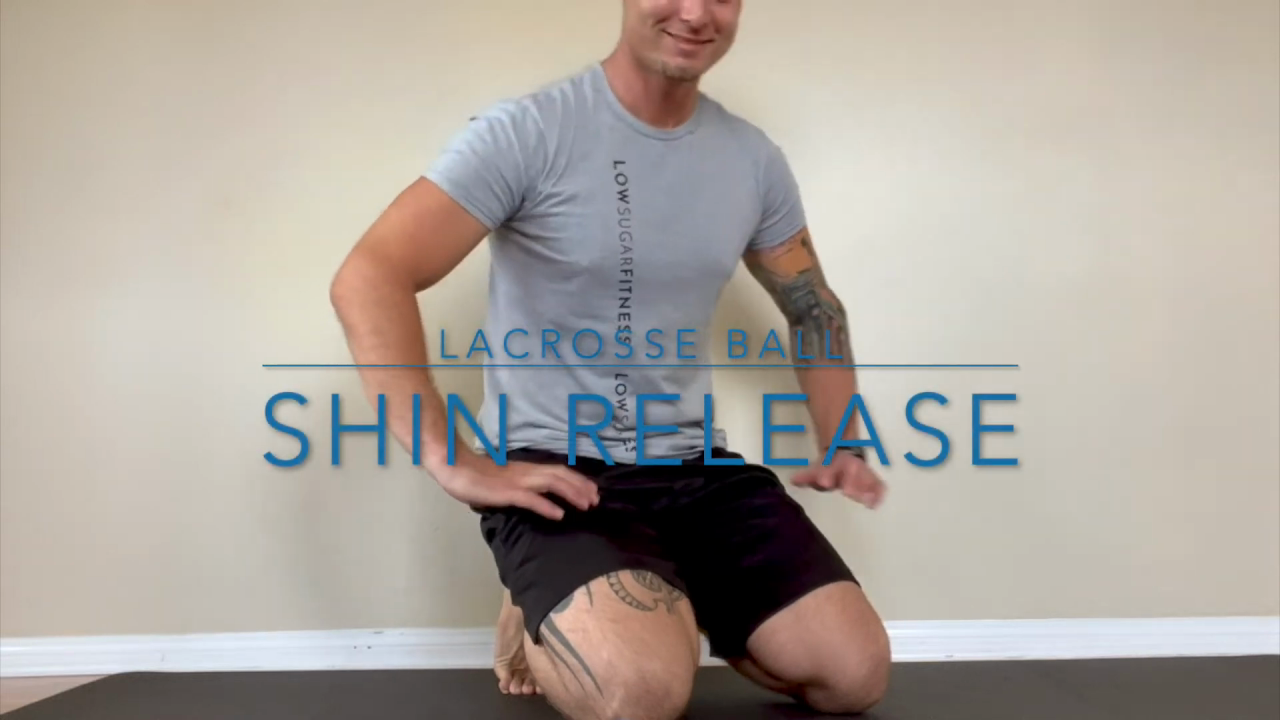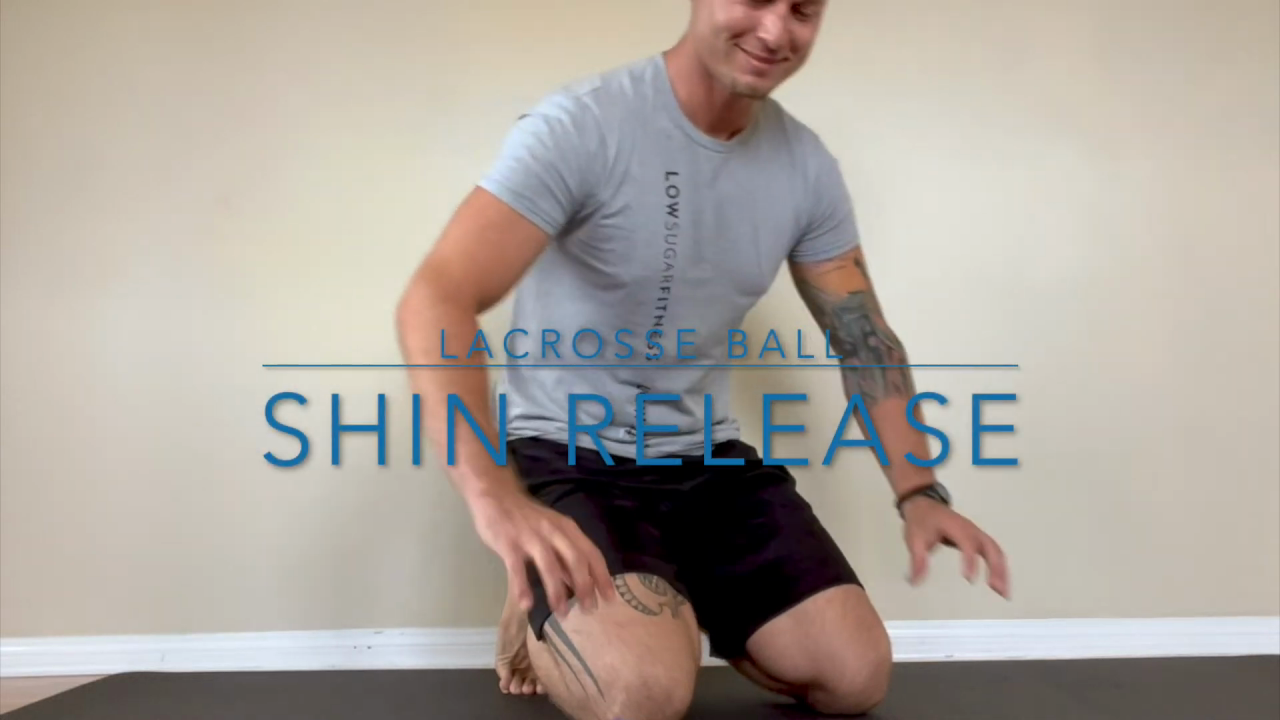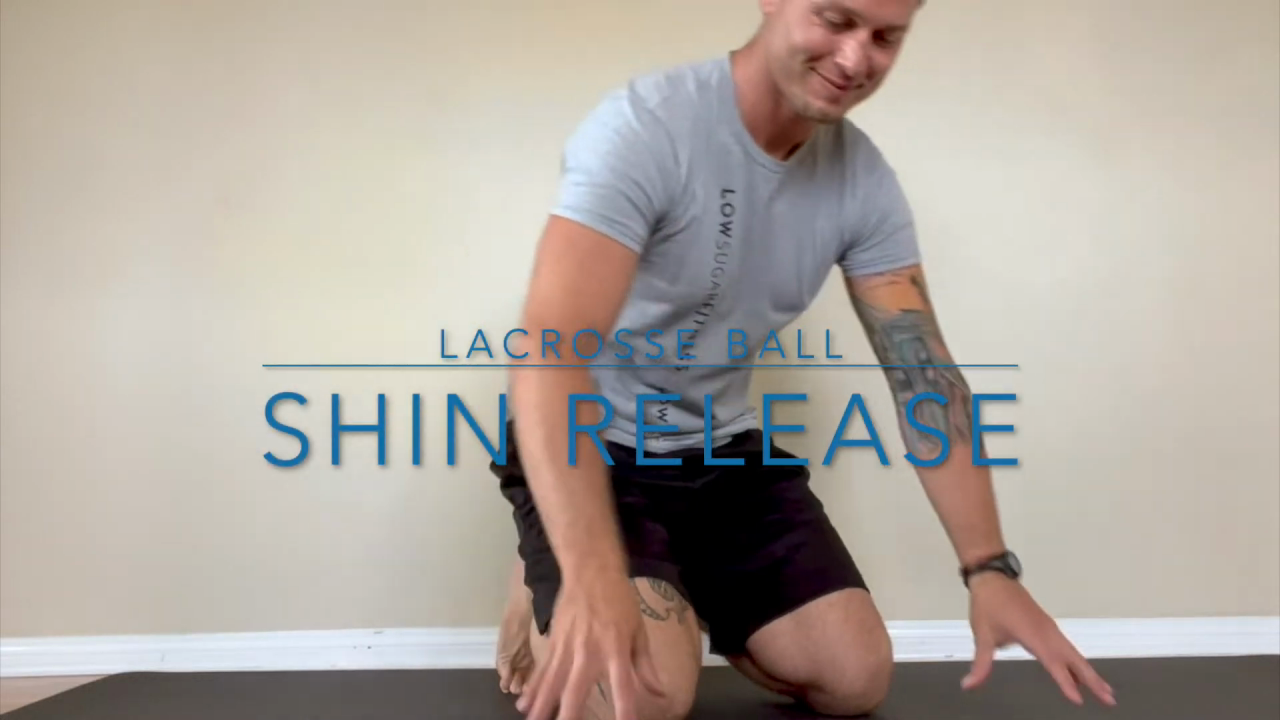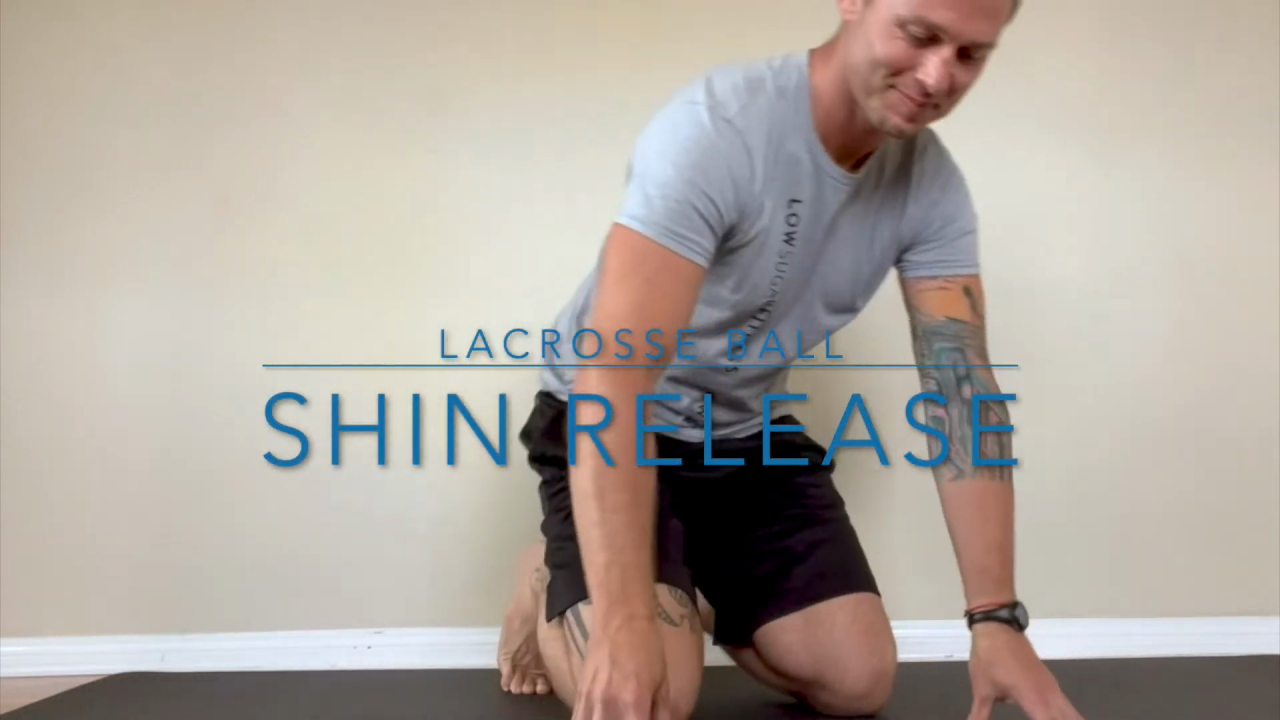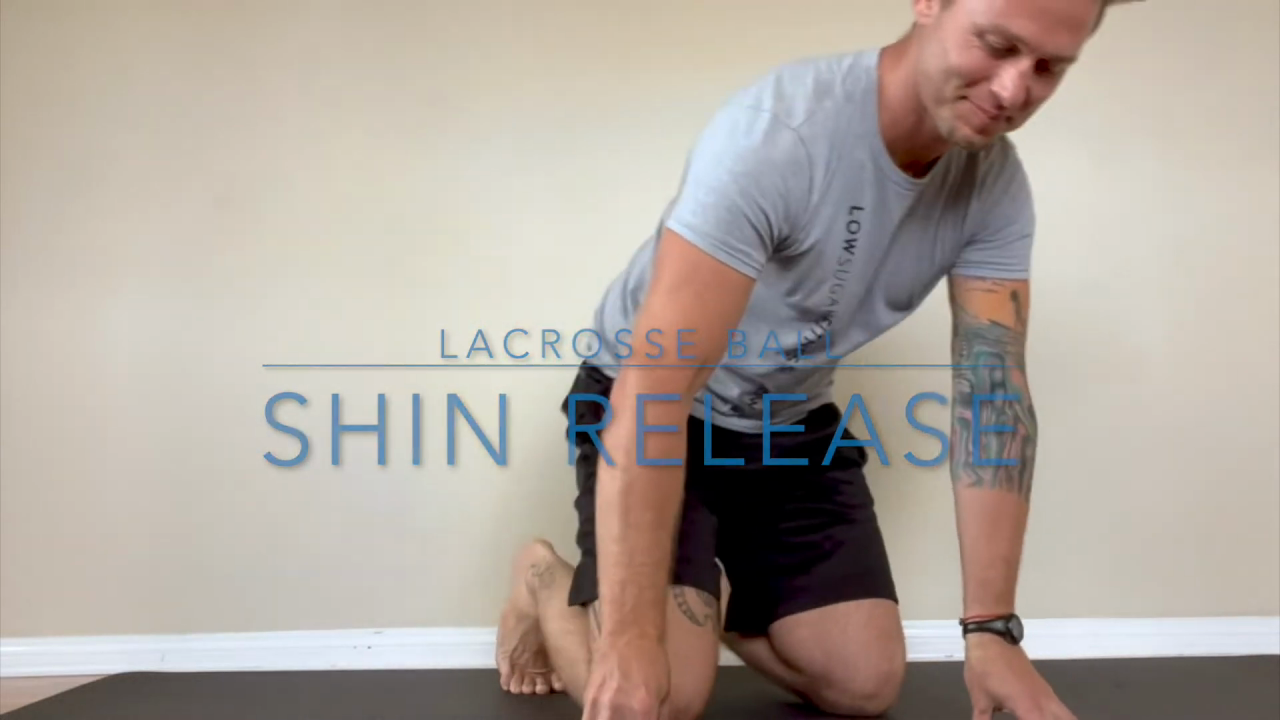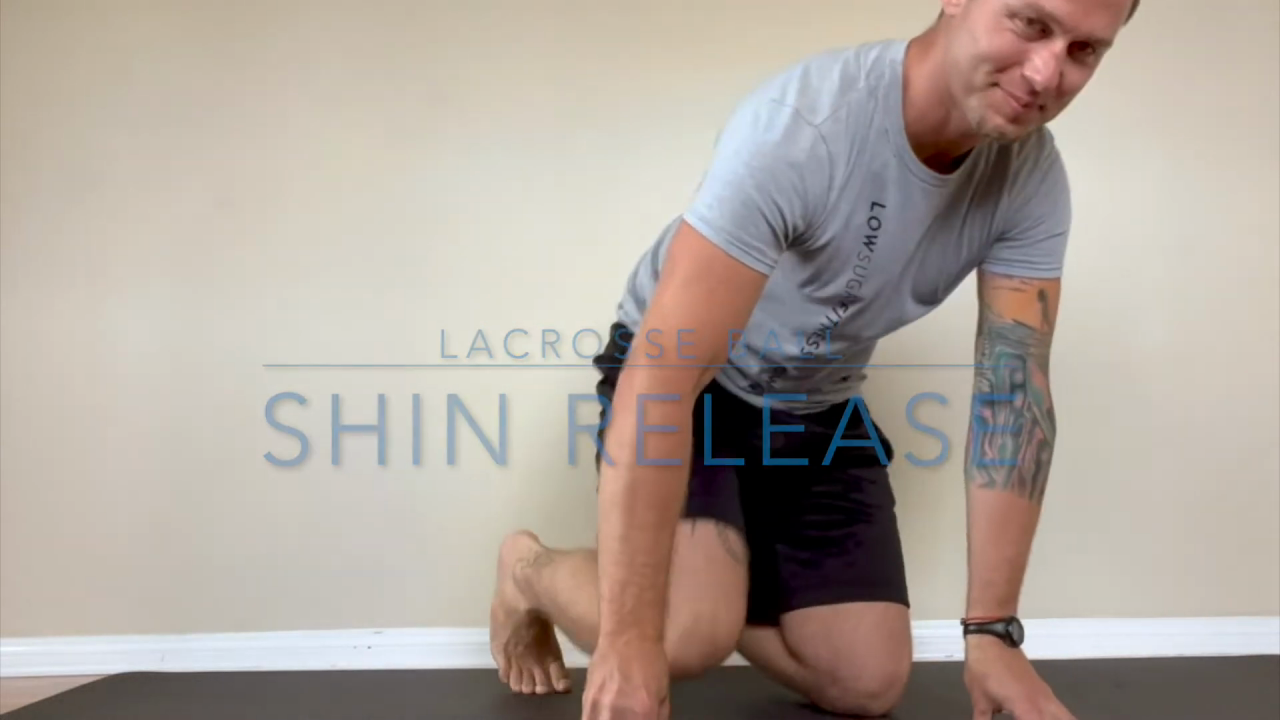
dt=0.2s
person 1, frame 1
left shoulder: (753, 159)
right shoulder: (529, 132)
left elbow: (815, 312)
right elbow: (369, 280)
left wrist: (838, 445)
right wrist: (450, 460)
left hip: (698, 468)
right hip: (555, 472)
left ankle: (670, 600)
right ankle: (546, 619)
person 1, frame 2
left shoulder: (806, 167)
right shoulder: (580, 127)
left elbow: (864, 340)
right elbow: (435, 303)
left wrist: (919, 489)
right wrist: (495, 498)
left hip: (706, 460)
right hip: (568, 460)
left ankle: (692, 605)
right ankle: (542, 611)
person 1, frame 3
left shoulder: (863, 180)
right shoulder: (644, 128)
left elbow: (921, 370)
right elbow: (544, 346)
left wrist: (992, 572)
right wrist: (593, 568)
left hip: (723, 453)
right hip: (591, 449)
left ankle: (685, 600)
right ankle: (549, 600)
person 1, frame 4
left shoulder: (934, 187)
right shoulder: (712, 131)
left elbow: (961, 389)
right elbow: (616, 371)
left wrist: (997, 620)
right wrist: (623, 617)
left hip: (754, 440)
right hip: (614, 432)
left ankle: (685, 596)
right ankle: (551, 591)
person 1, frame 5
left shoulder: (997, 187)
right shoulder: (774, 135)
left elbow: (994, 397)
right elbow: (654, 380)
left wrist: (992, 630)
right wrist: (632, 633)
left hip: (792, 427)
right hip: (658, 417)
left ankle: (699, 591)
right ankle: (549, 585)
person 1, frame 6
left shoulder: (1034, 178)
right shoulder: (799, 125)
left elbow: (1014, 397)
right elbow: (661, 374)
left wrist: (992, 630)
right wrist: (629, 635)
left hip: (820, 410)
right hip: (690, 382)
right knee: (689, 634)
left ankle: (690, 588)
right ankle: (533, 573)
